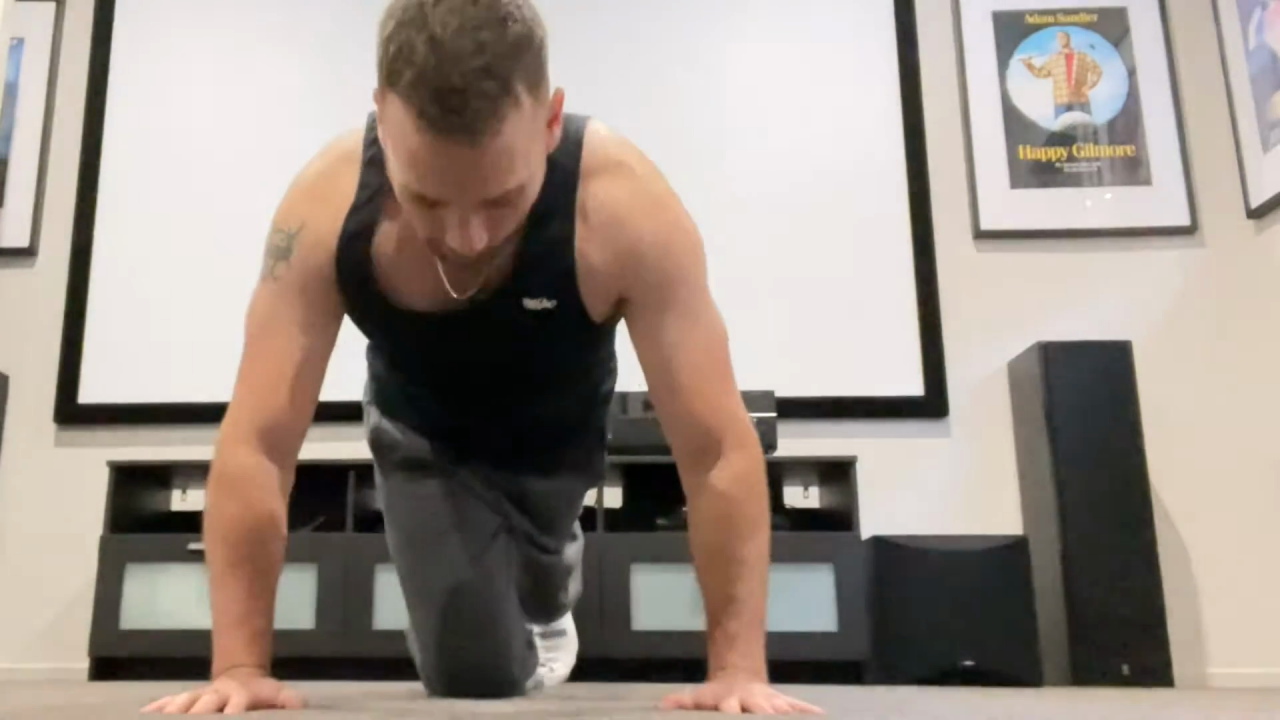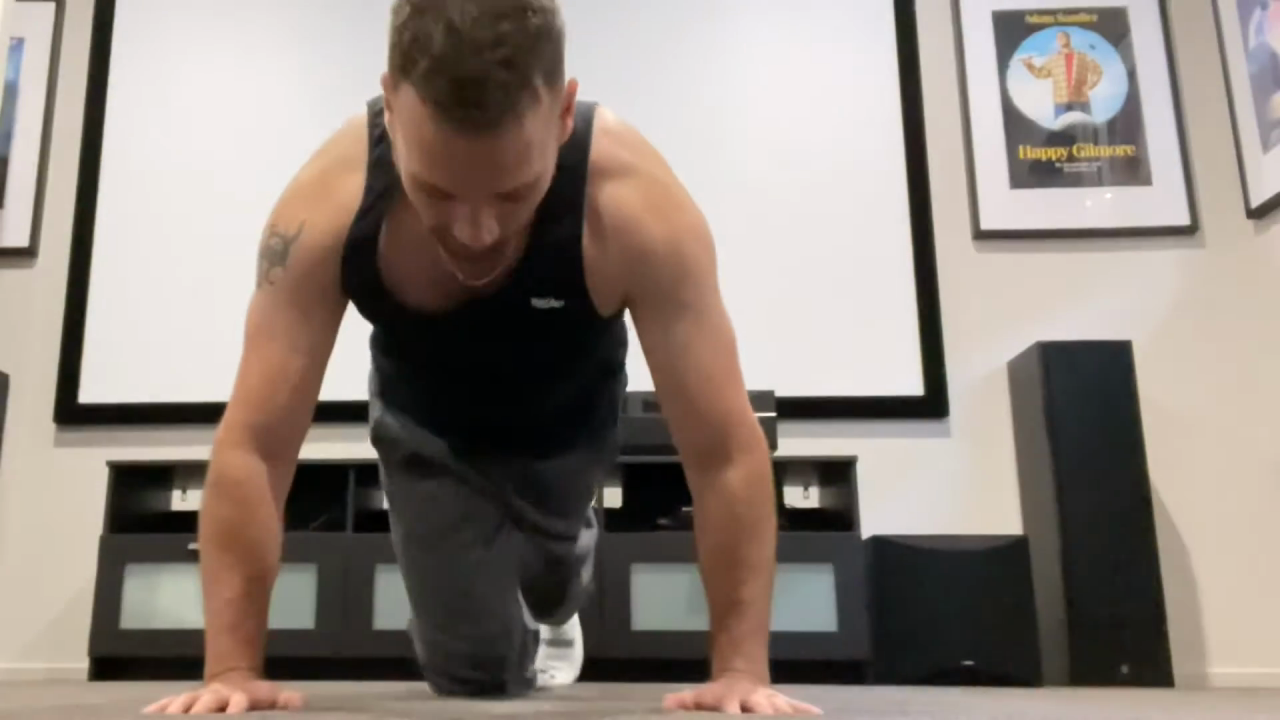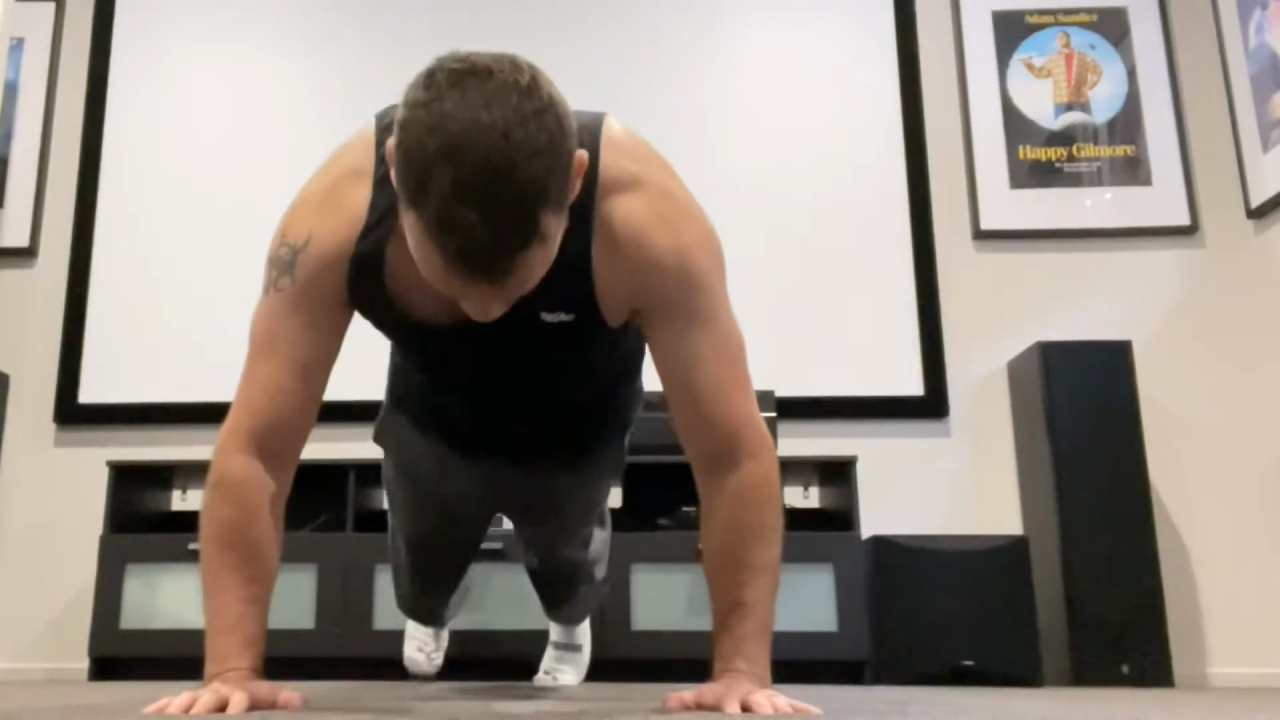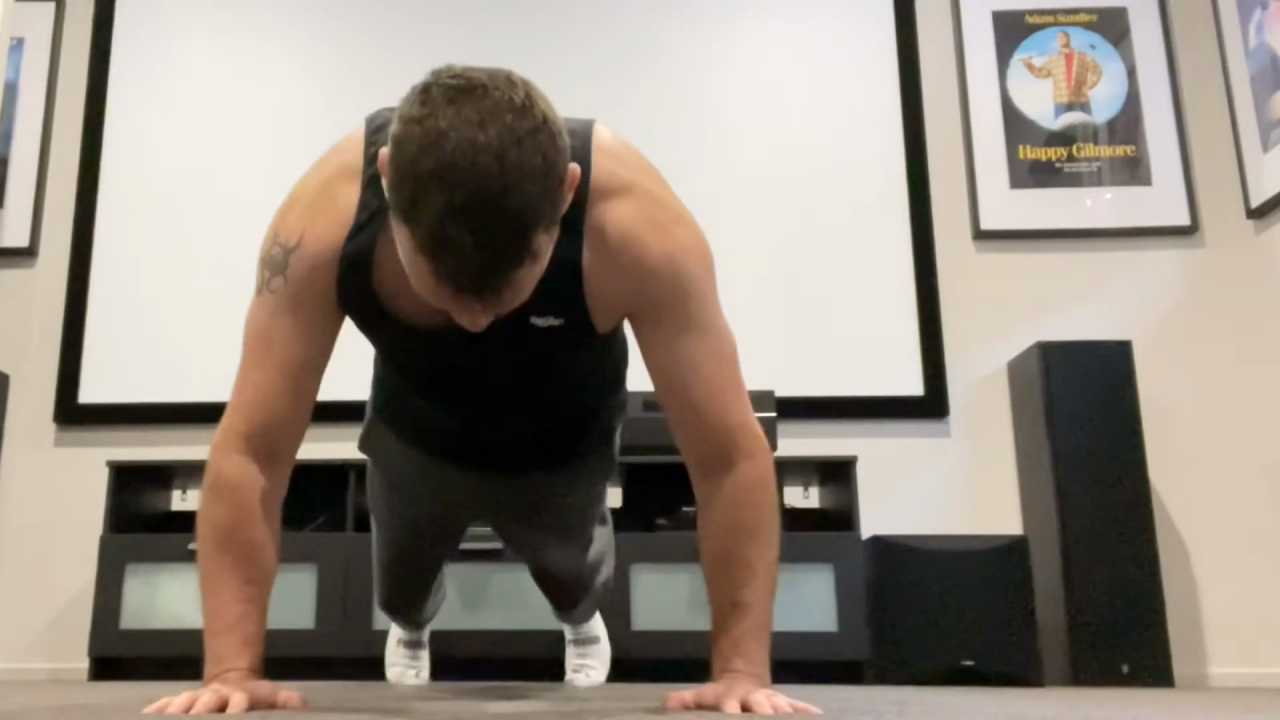
dt=0.4s
person 1, frame 1
left shoulder: (625, 207)
right shoulder: (328, 204)
left elbow: (718, 450)
right elbow: (254, 443)
left hip: (559, 432)
right hip: (421, 435)
left knee: (540, 573)
left ankle: (548, 617)
right ankle: (514, 655)
person 1, frame 2
left shoulder: (634, 202)
right shoulder: (329, 200)
left elbow: (724, 451)
right elbow: (254, 447)
left hip: (567, 424)
right hip: (424, 424)
left knee: (557, 552)
left ankle: (558, 622)
person 1, frame 3
left shoulder: (645, 216)
right shoulder: (339, 210)
left elbow: (734, 455)
right elbow: (255, 450)
left hip: (579, 429)
right hip: (431, 422)
left knee: (568, 555)
right knee: (424, 572)
left ankle: (569, 627)
right ankle: (428, 616)
person 1, frame 4
left shoulder: (633, 222)
right shoulder: (328, 213)
left elbow: (731, 457)
right elbow: (249, 451)
left hip: (565, 439)
right hip: (413, 431)
left knee: (571, 565)
right knee: (404, 578)
left ankle: (582, 621)
right ankle: (410, 623)
